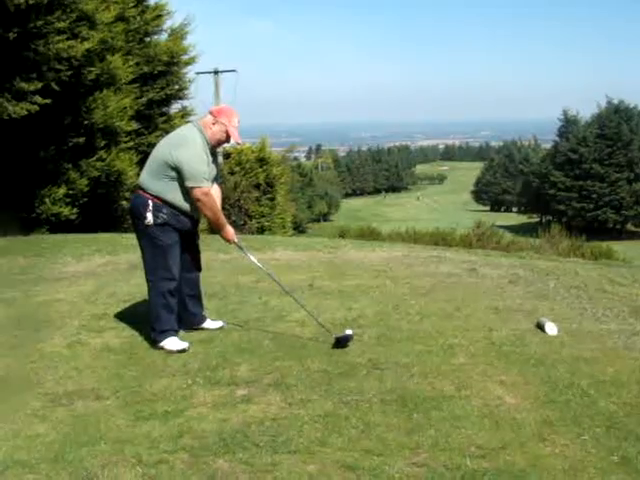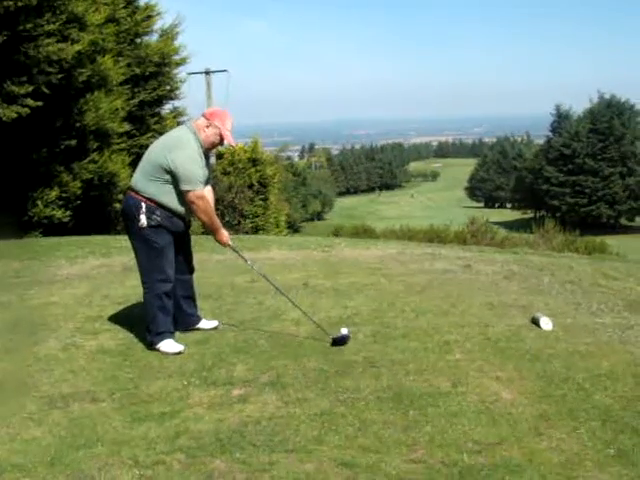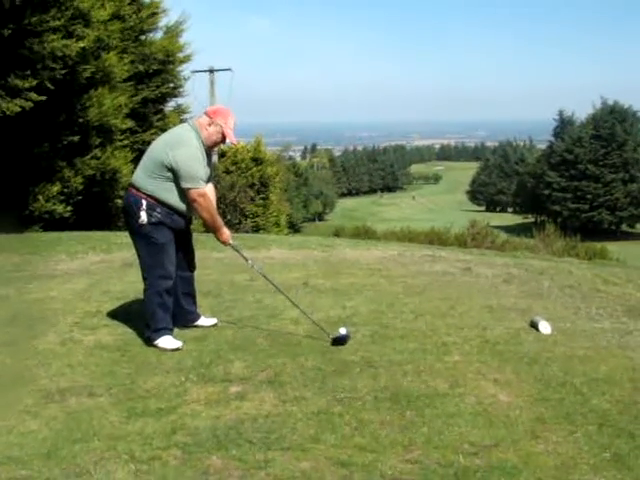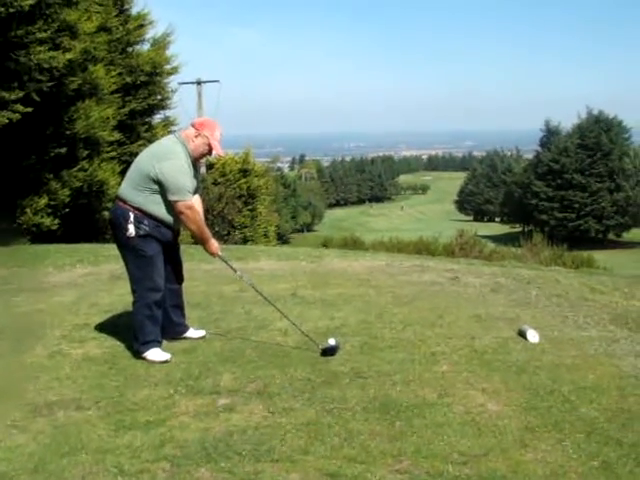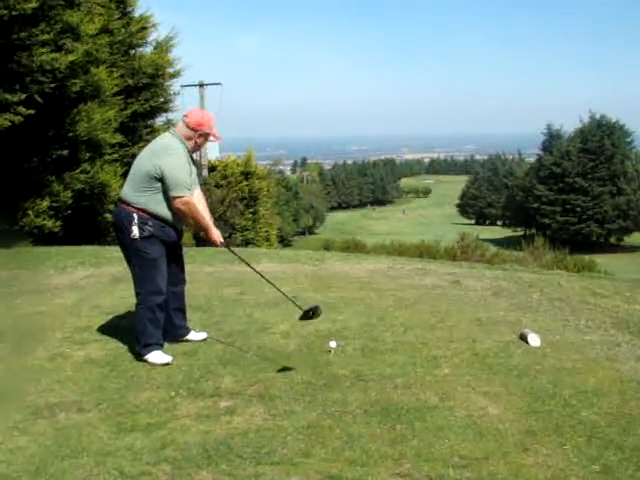
dt=0.4s
person 1, frame 1
left shoulder: (205, 144)
right shoulder: (190, 146)
left elbow: (213, 186)
right elbow: (201, 196)
left wrist: (218, 221)
right wrist: (223, 227)
left hip: (180, 214)
right hip: (156, 213)
left knee: (189, 268)
right knee: (165, 274)
left ankle: (192, 317)
right ankle: (164, 333)
person 1, frame 2
left shoulder: (196, 145)
right shoulder: (185, 149)
left elbow: (205, 188)
right elbow: (196, 199)
left wrist: (213, 225)
right wrist: (218, 230)
left hip: (170, 215)
right hip: (147, 214)
left knee: (182, 269)
right knee: (160, 276)
left ankle: (187, 319)
right ankle: (159, 335)
person 1, frame 3
left shoulder: (199, 142)
right shoulder: (187, 146)
left elbow: (207, 186)
right elbow: (198, 197)
left wrist: (215, 223)
right wrist: (219, 229)
left hip: (172, 212)
right hip: (148, 211)
left knee: (183, 266)
right knee: (161, 273)
left ankle: (186, 315)
right ankle: (158, 331)
person 1, frame 4
left shoulder: (186, 155)
right shoulder: (173, 159)
left elbow: (194, 198)
right elbow: (185, 209)
left wrist: (203, 235)
right wrist: (207, 240)
left hip: (159, 224)
right hip: (136, 223)
left knee: (172, 278)
right knee: (150, 285)
left ankle: (174, 327)
right ankle: (147, 344)
person 1, frame 5
left shoulder: (180, 149)
right shoulder: (172, 155)
left elbow: (195, 192)
right elbow: (182, 203)
left wrist: (210, 225)
right wrist: (208, 230)
left hip: (162, 226)
right hip: (140, 226)
left knee: (174, 280)
right knee: (153, 288)
left ankle: (175, 329)
right ankle: (148, 346)
